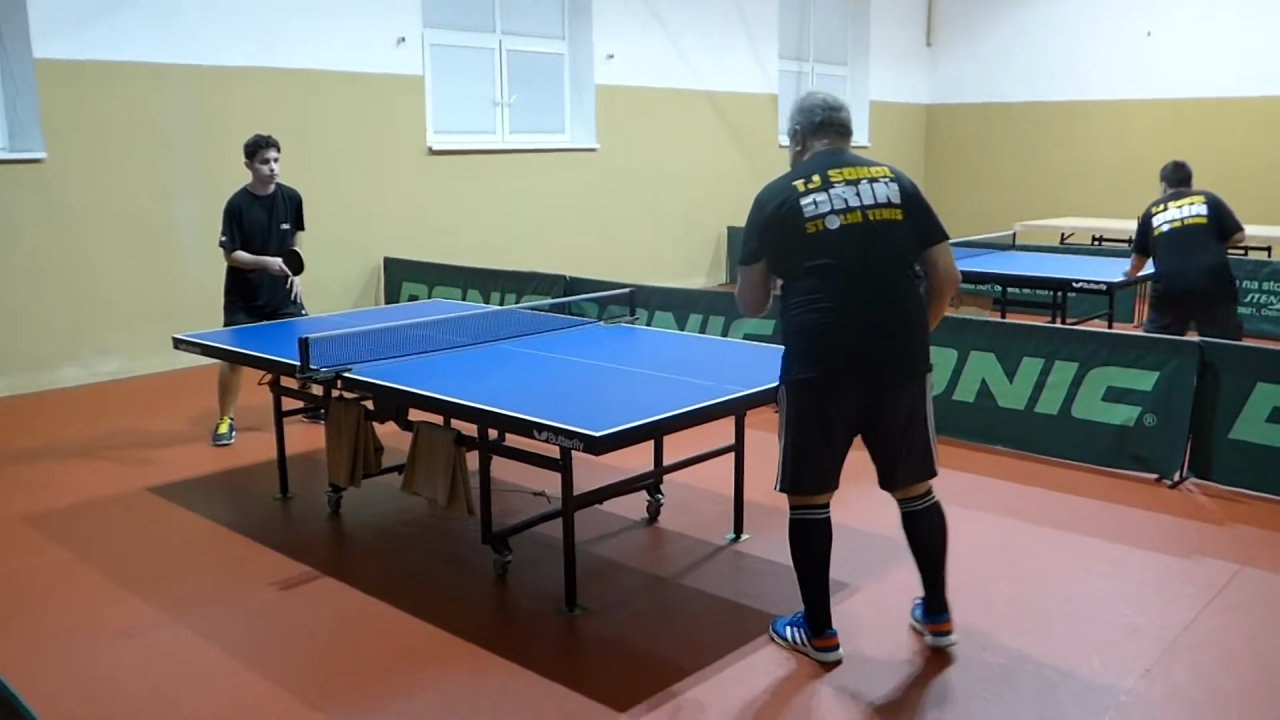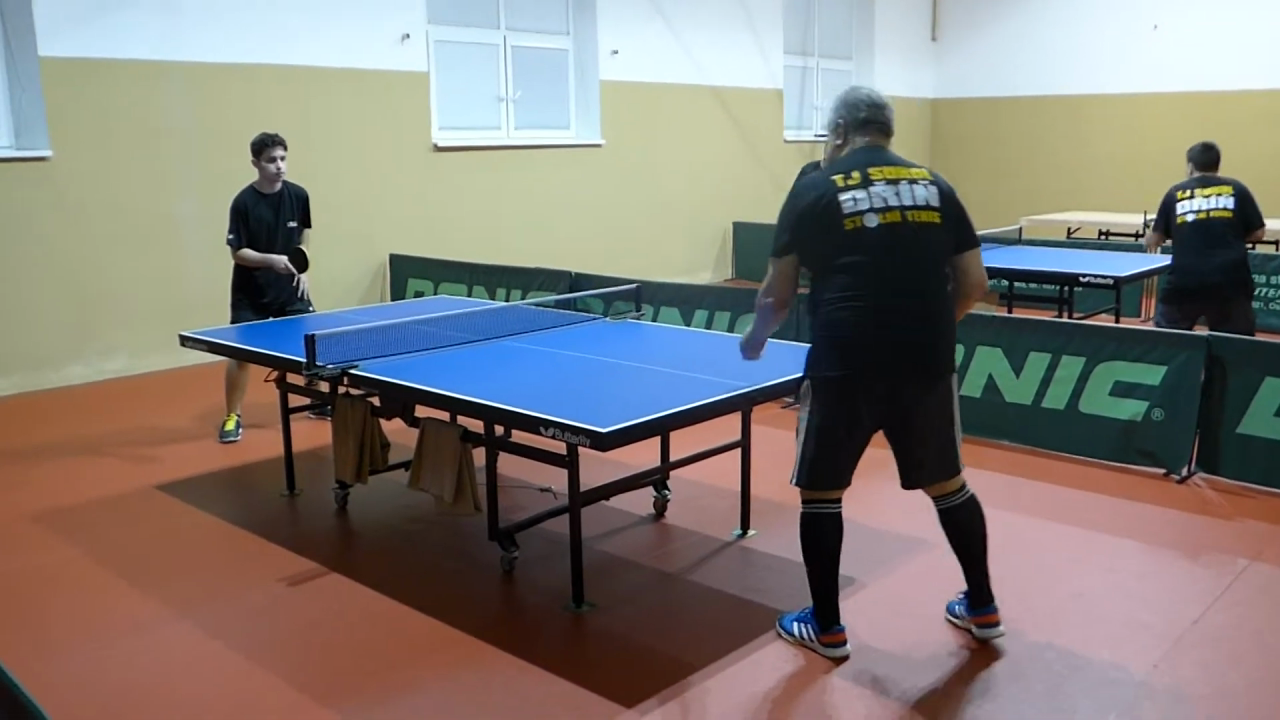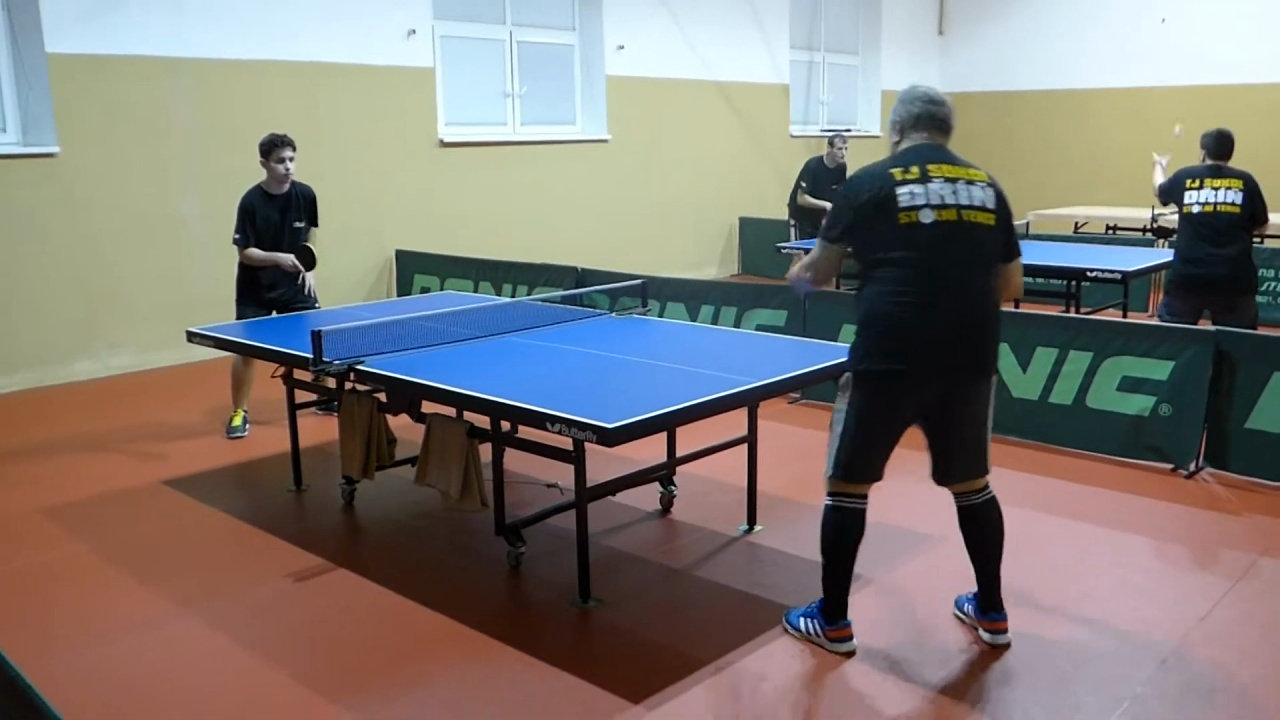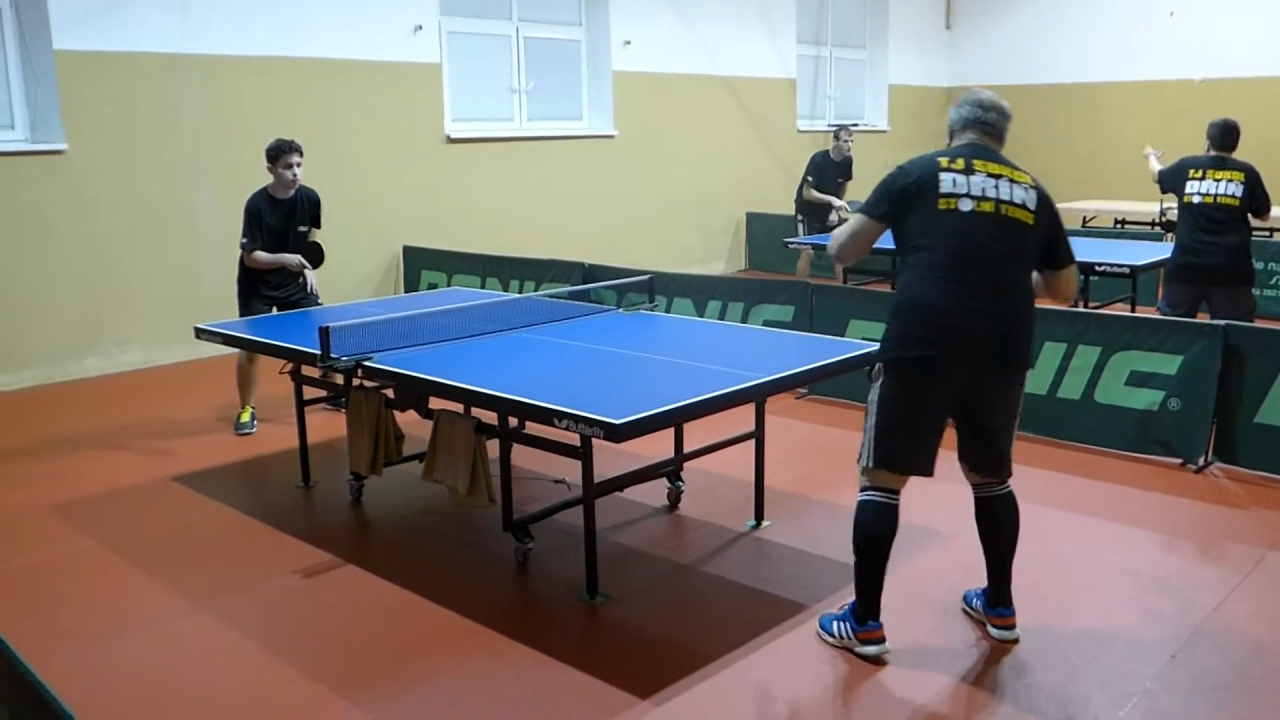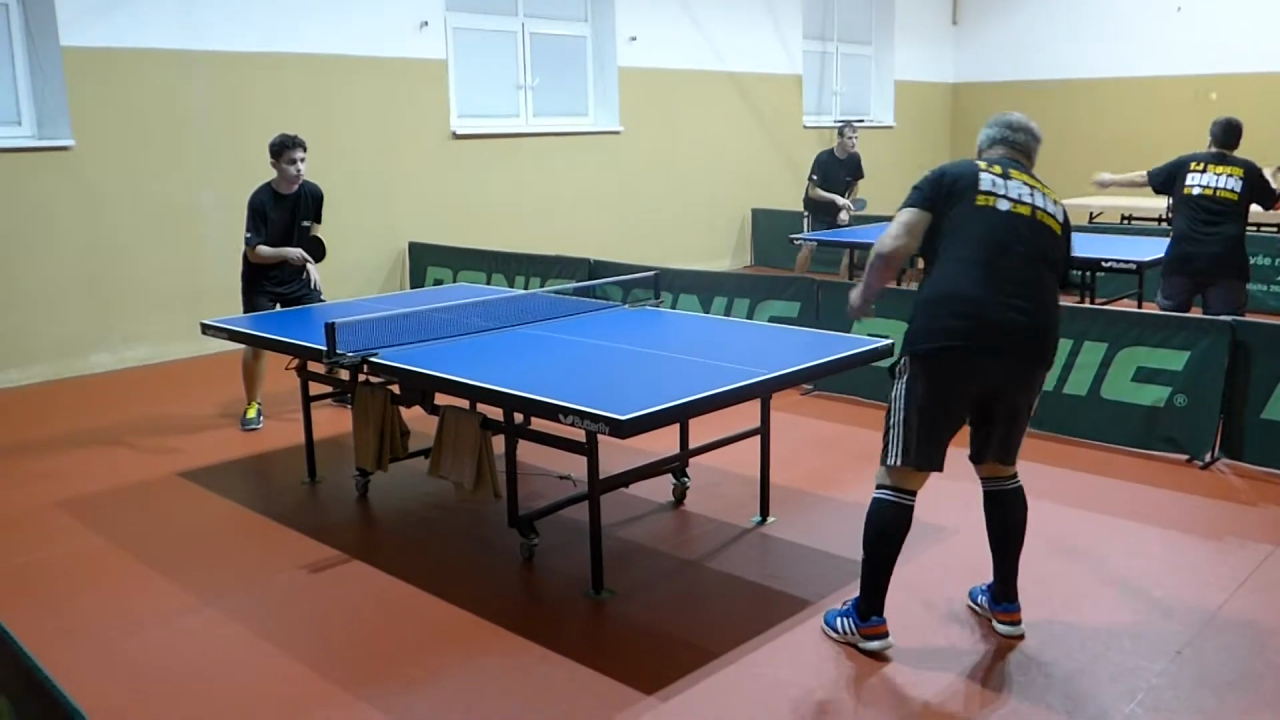
dt=0.2s
person 1, frame 1
left shoulder: (777, 197)
right shoulder: (897, 183)
left elbow: (752, 302)
right elbow: (947, 280)
left wrist: (758, 301)
left hip: (818, 366)
right hip: (900, 363)
left knee: (808, 497)
right knee: (915, 488)
left ankle: (819, 630)
right ankle: (936, 611)
person 1, frame 2
left shoulder: (813, 191)
right shoulder: (934, 186)
left elbow: (777, 292)
right elbow: (974, 285)
left wrist: (758, 330)
left hip: (844, 364)
right hip: (926, 364)
left knee: (819, 491)
right knee: (947, 485)
left ankle: (826, 625)
right ankle: (983, 607)
person 1, frame 3
left shoulder: (871, 181)
right shoulder: (988, 189)
left elbow: (816, 273)
right elbow: (1007, 288)
left wrist: (798, 276)
left hip: (887, 356)
right hip: (970, 358)
left knee: (847, 484)
right knee: (971, 483)
left ankle: (833, 618)
right ankle: (990, 611)
person 1, frame 4
left shoulder: (917, 174)
right shoulder: (1032, 193)
left elbow: (845, 246)
right elbow: (1064, 291)
left wrist: (841, 247)
left hip: (920, 344)
right hip: (1003, 350)
left knee: (881, 477)
right knee: (990, 475)
left ankle: (864, 622)
right ankle: (999, 606)
person 1, frame 5
left shoulder: (950, 177)
right shoulder: (1052, 209)
left elbow: (891, 250)
right elbow: (1056, 288)
left wrist: (863, 295)
left hip: (949, 338)
right hip: (1028, 346)
left knee: (900, 475)
right knee: (998, 468)
left ankle: (868, 616)
right ankle: (1005, 601)
person 2, frame 1
left shoulder: (291, 198)
right shoulder: (237, 204)
right elbow: (231, 255)
left wrist: (294, 271)
right wrist: (265, 262)
left hip: (282, 290)
right hip: (244, 294)
left ankle: (311, 405)
right ankle: (226, 420)
person 2, frame 2
left shoulder: (298, 196)
right shoulder: (243, 202)
right elbow: (237, 253)
left wrist: (301, 268)
right wrist: (271, 260)
left hip: (289, 287)
right hip: (251, 291)
right ankle: (232, 417)
person 2, frame 3
left shoulder: (306, 195)
right shoulder: (251, 201)
right elbow: (245, 253)
left wrist: (306, 267)
right wrist: (278, 258)
left hip: (294, 283)
right hip: (256, 288)
left ankle: (326, 397)
right ankle: (239, 413)
person 2, frame 4
left shoulder: (310, 198)
right shoulder: (257, 205)
right elbow: (251, 257)
left wrist: (308, 267)
right wrist: (284, 259)
left hip: (295, 281)
right hip: (257, 285)
right ankle: (247, 409)
person 2, frame 5
left shoulder: (313, 193)
right shoulder: (260, 200)
right elbow: (253, 253)
left wrist: (310, 262)
right wrist: (285, 253)
left hip: (298, 278)
right hip: (261, 281)
right knee: (256, 343)
right ankle: (253, 405)
person 3, frame 1
left shoulder: (1152, 211)
right shoulder: (1209, 200)
left elbow: (1138, 258)
right elbow: (1238, 237)
left wrist: (1131, 272)
left hip: (1170, 288)
right hip: (1213, 284)
person 3, frame 2
left shoulder: (1175, 192)
right shoulder: (1236, 189)
left elbow: (1153, 240)
right elbow: (1257, 234)
left wrist: (1150, 241)
left hip: (1185, 282)
right hip: (1230, 282)
person 3, frame 3
left shoulder: (1185, 177)
right shoulder: (1245, 181)
left elbow: (1159, 190)
right elbow: (1260, 227)
left wrist: (1159, 166)
left hip: (1188, 274)
right hip: (1234, 276)
person 3, frame 4
left shoulder: (1188, 166)
right shoulder: (1248, 173)
left elbow: (1157, 174)
right elbow: (1263, 214)
left wrist: (1151, 157)
left hip: (1187, 265)
right hip: (1232, 267)
person 3, frame 5
left shoulder: (1187, 163)
right shoulder: (1249, 170)
left elbow: (1143, 178)
left wrist: (1111, 180)
left hip: (1184, 257)
right hip: (1227, 261)
